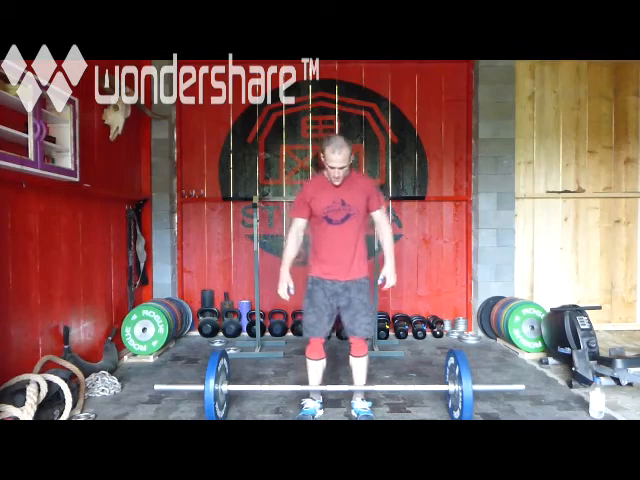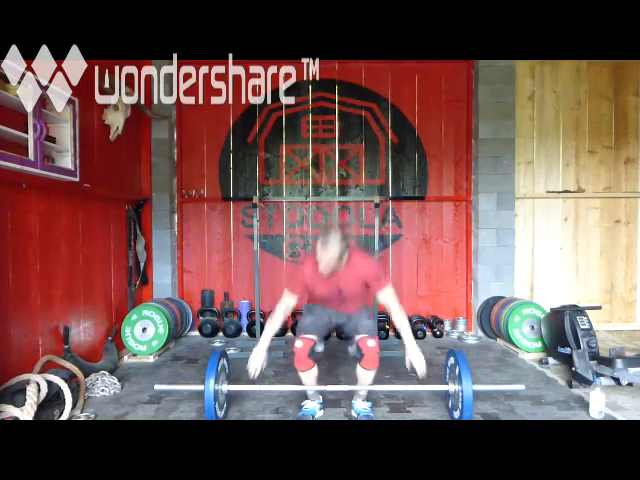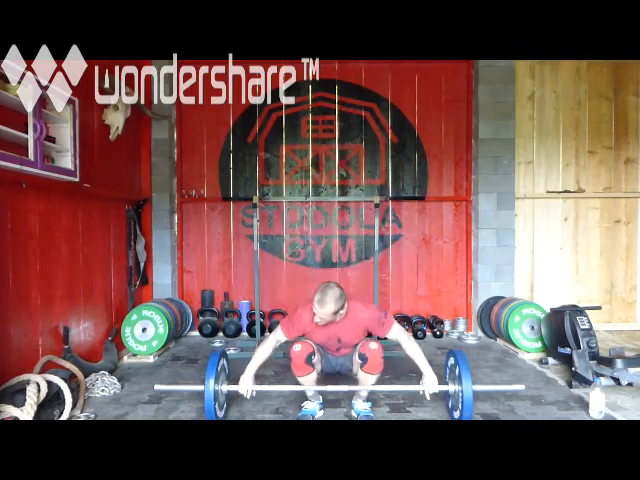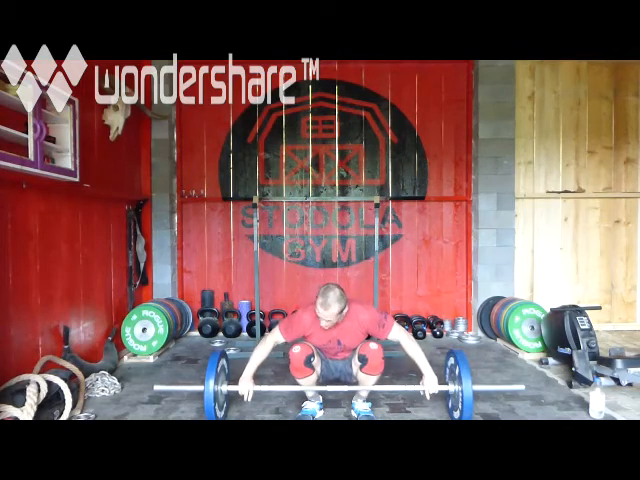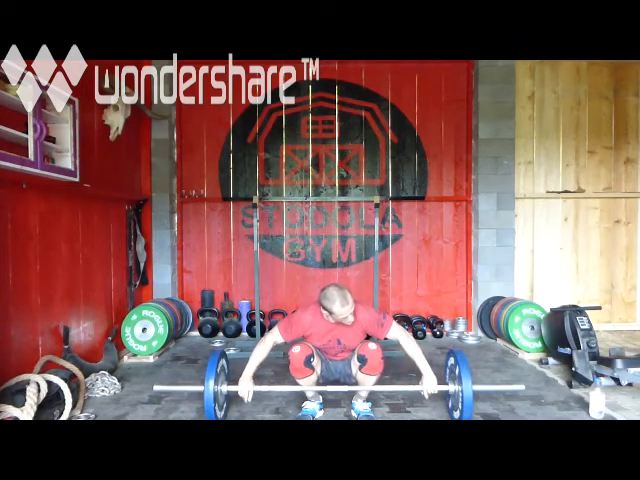
dt=0.5s
person 1, frame 1
left shoulder: (366, 186)
right shoulder: (310, 189)
left elbow: (382, 223)
right elbow: (296, 232)
left wrist: (389, 262)
right wrist: (284, 271)
left hip: (356, 278)
right hip: (319, 279)
left knee: (358, 339)
right knee: (315, 339)
left ankle: (359, 400)
right ankle: (314, 400)
person 1, frame 2
left shoulder: (365, 265)
right shoulder: (309, 269)
left elbow: (392, 304)
right elbow: (284, 306)
left wrist: (411, 346)
right wrist: (261, 347)
left hip: (357, 311)
right hip: (320, 310)
left knee: (370, 347)
right knee: (301, 346)
left ankle: (361, 401)
right ankle: (312, 400)
person 1, frame 3
left shoulder: (364, 313)
right shoulder: (305, 315)
left elbow: (403, 336)
right elbow: (273, 339)
left wrist: (427, 373)
right wrist: (248, 374)
left hip: (352, 356)
right hip: (321, 355)
left knee: (373, 350)
right knee: (299, 350)
left ankle: (360, 401)
right ankle: (313, 401)
person 1, frame 4
left shoulder: (364, 315)
right shoulder: (305, 317)
left elbow: (404, 337)
right elbow: (270, 339)
left wrist: (428, 374)
right wrist: (247, 376)
left hip: (352, 365)
right hip: (320, 365)
left knee: (374, 351)
right knee: (298, 352)
left ankle: (361, 401)
right ankle: (312, 401)
person 1, frame 5
left shoulder: (364, 314)
right shoulder: (306, 317)
left elbow: (403, 335)
right elbow: (269, 339)
left wrist: (427, 373)
right wrist: (246, 377)
left hip: (352, 365)
right hip: (320, 366)
left knee: (373, 351)
right knee: (298, 352)
left ankle: (361, 402)
right ankle: (312, 401)
